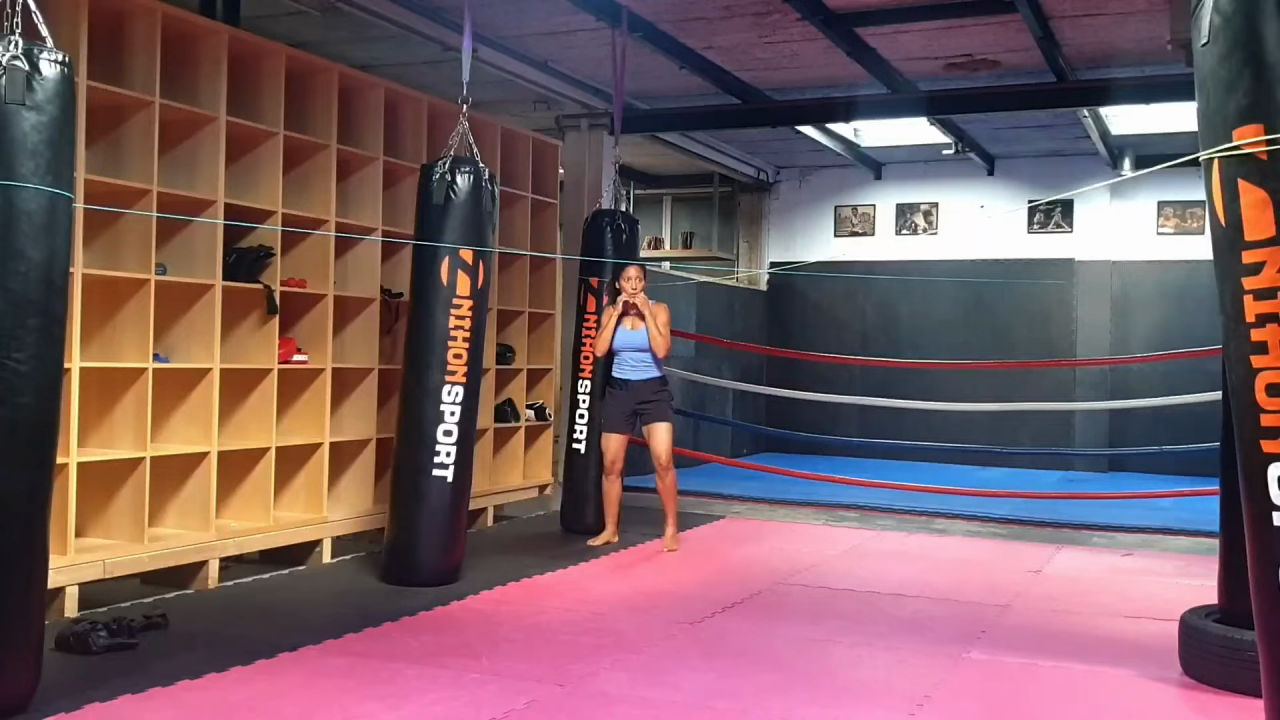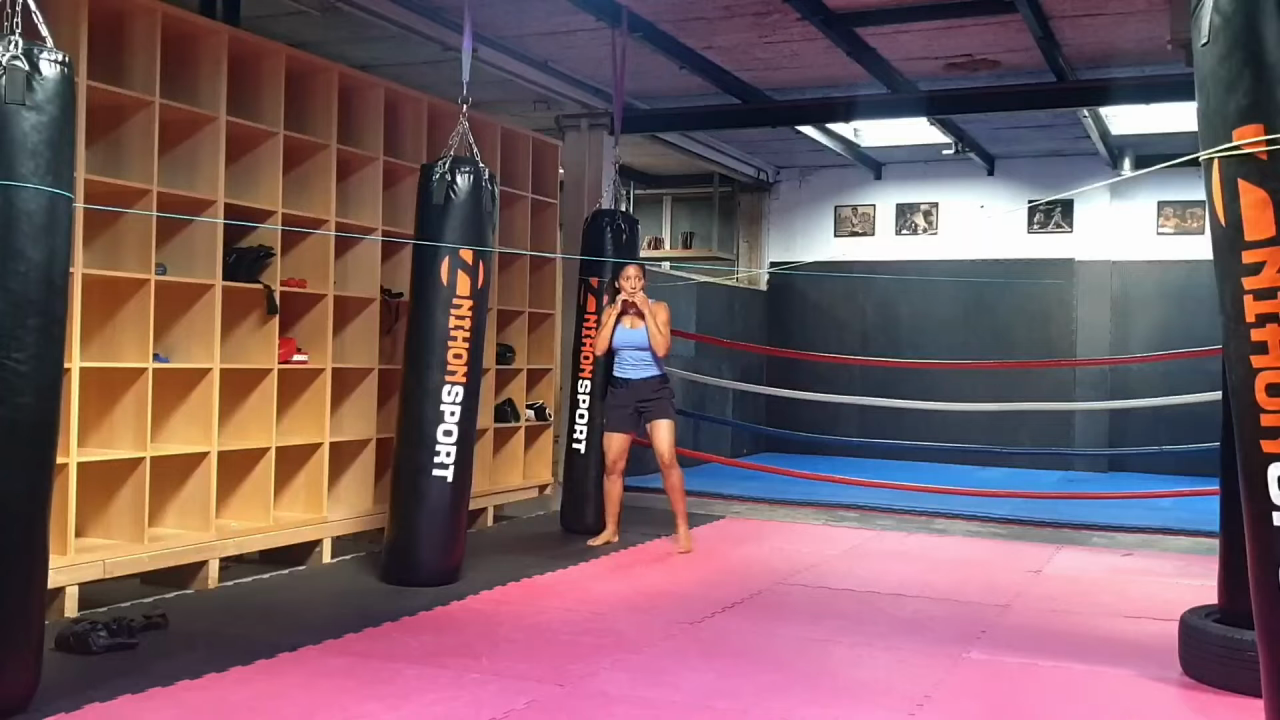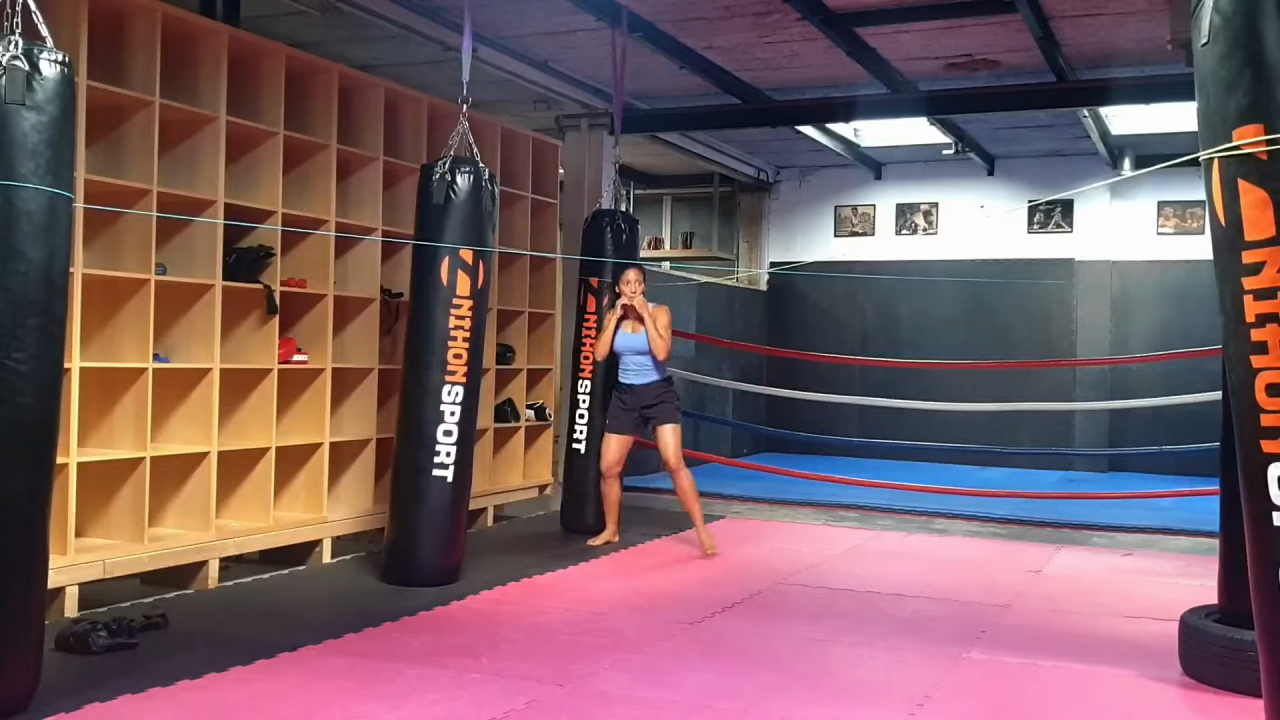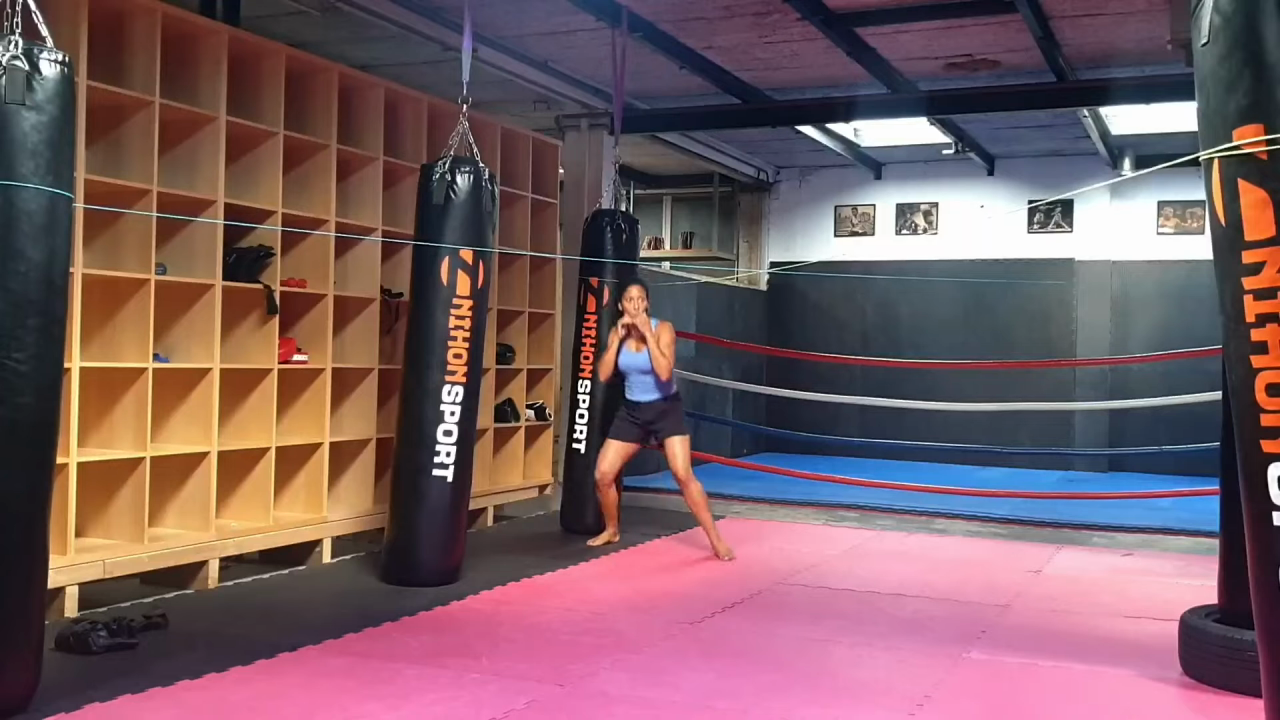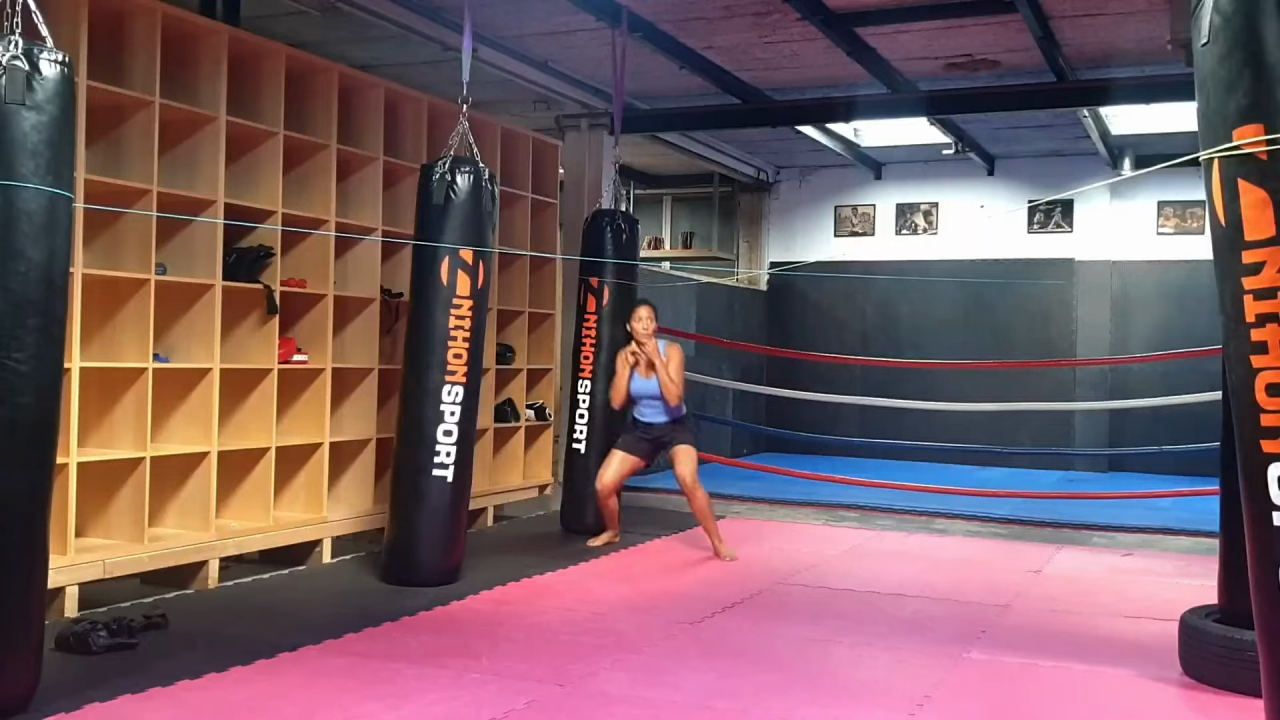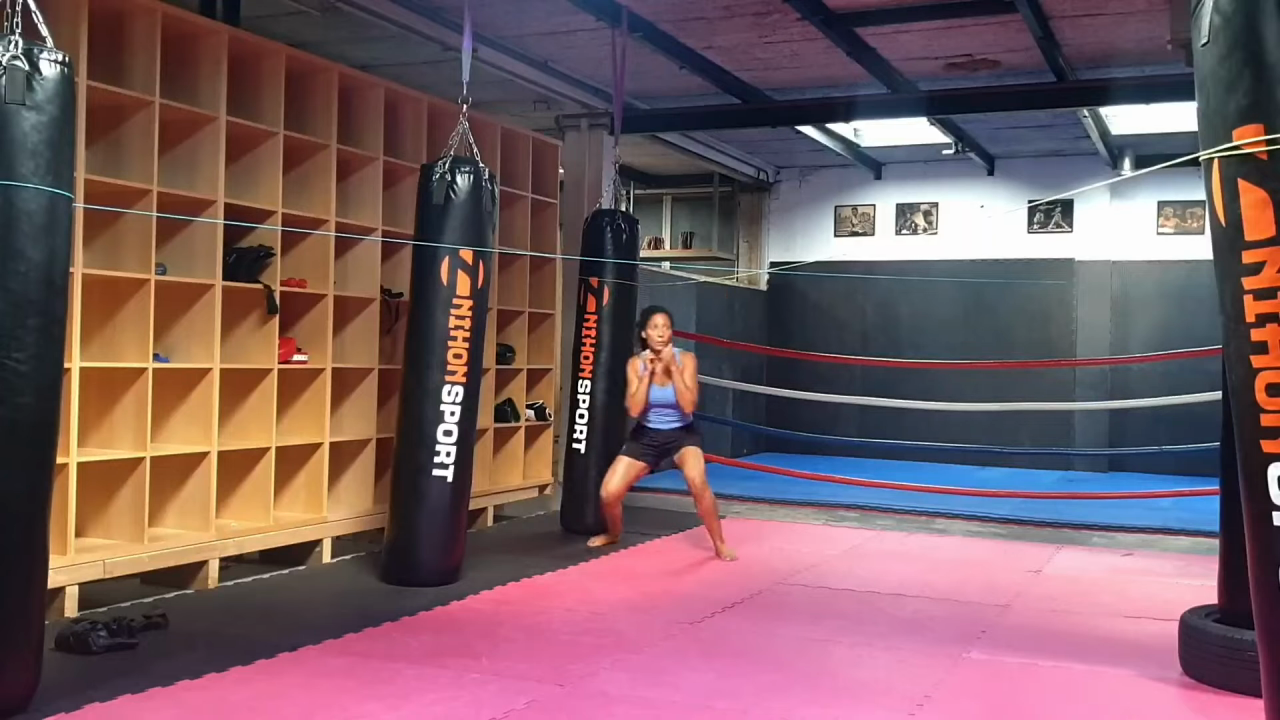
dt=0.1s
person 1, frame 1
left shoulder: (658, 309)
right shoulder: (611, 311)
left elbow: (662, 351)
right elbow: (600, 350)
left wrist: (645, 313)
right wrist: (615, 313)
left hip: (653, 391)
right hip: (619, 391)
left knee: (663, 462)
right knee: (611, 466)
left ankle: (671, 528)
right ankle: (610, 530)
person 1, frame 2
left shoulder: (658, 308)
right shoulder: (612, 310)
left elbow: (662, 349)
right elbow: (599, 350)
left wrist: (646, 312)
right wrist: (615, 311)
left hip: (654, 389)
right hip: (620, 390)
left knee: (667, 459)
right knee: (613, 465)
left ankle: (682, 527)
right ankle: (611, 529)
person 1, frame 3
left shoulder: (659, 312)
right shoulder: (614, 315)
left elbow: (662, 353)
right elbow: (599, 355)
left wrist: (644, 316)
right wrist: (615, 317)
left hip: (659, 394)
right hip: (624, 397)
left knee: (674, 463)
right knee: (610, 469)
left ankle: (703, 532)
right ankle: (611, 530)
person 1, frame 4
left shoulder: (663, 329)
right shoulder: (617, 332)
left elbow: (665, 373)
right elbow: (603, 375)
left wrist: (647, 335)
right wrist: (617, 338)
left hip: (666, 409)
right hip: (632, 411)
left knee: (683, 474)
right knee: (603, 474)
left ankle: (715, 539)
right ankle: (611, 529)
person 1, frame 5
left shoulder: (673, 352)
right shoulder: (625, 356)
left elbow: (674, 399)
right elbow: (616, 402)
left wrist: (657, 361)
right wrist: (626, 366)
left hip: (674, 429)
right hip: (640, 429)
left knee: (689, 482)
right knee: (603, 485)
left ankle: (718, 543)
right ankle: (613, 531)
person 1, frame 6
left shoulder: (686, 360)
right shoulder: (636, 363)
left elbow: (689, 406)
right elbow: (634, 411)
left wrist: (673, 369)
right wrist: (647, 374)
left hip: (681, 434)
right hip: (646, 436)
left knee: (698, 483)
right knee: (609, 493)
left ankle: (720, 544)
right ankle: (613, 533)
